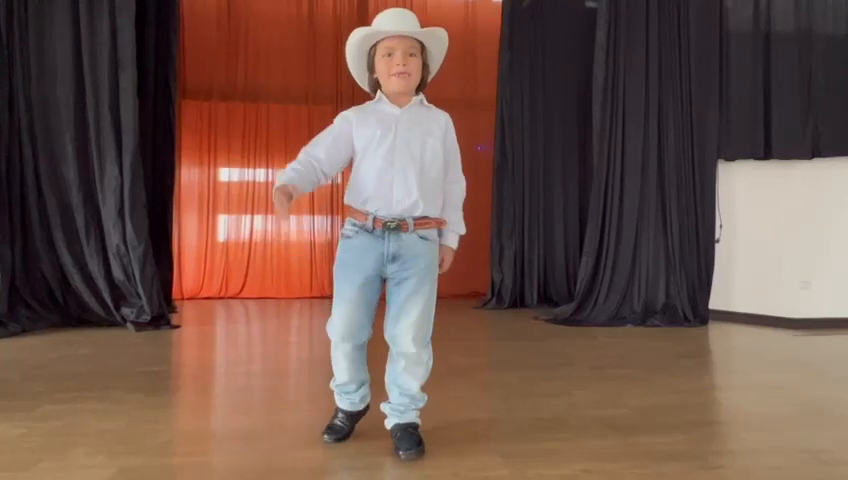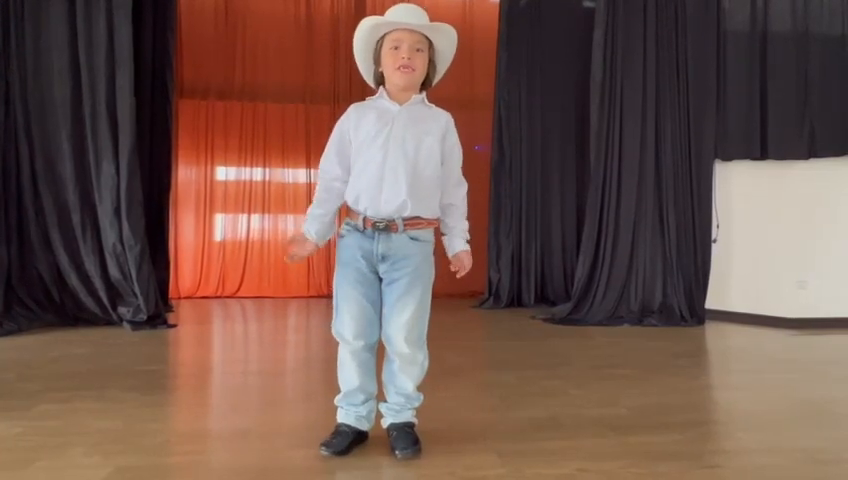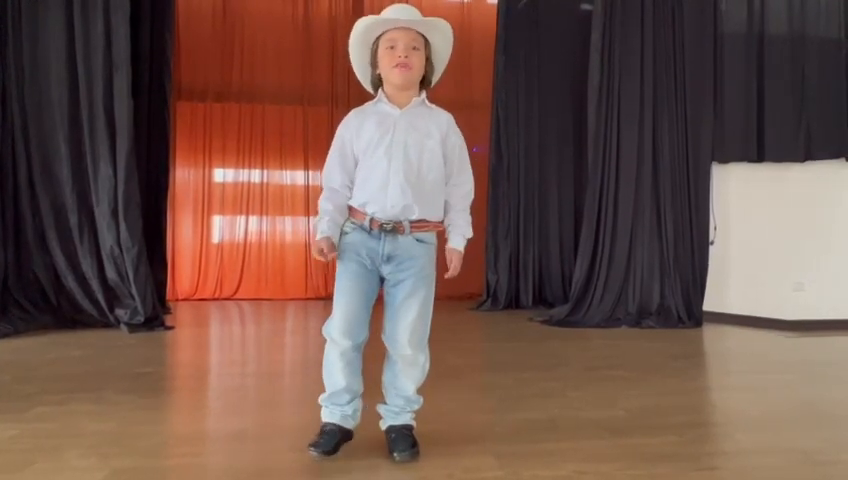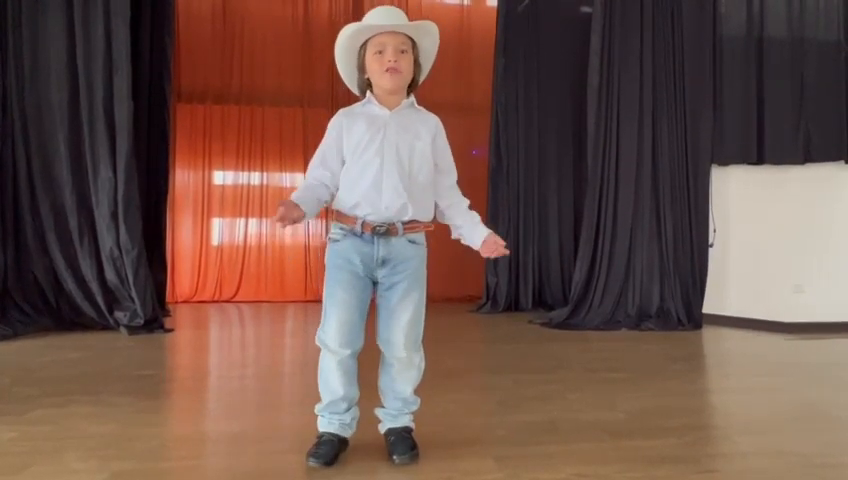
dt=1s
person 1, frame 1
left shoulder: (439, 122)
right shoulder: (355, 120)
left elbow: (453, 187)
right elbow: (316, 163)
left wrist: (451, 237)
right wrist: (289, 185)
left hip: (417, 242)
right hip: (361, 236)
left knee: (411, 338)
right knee: (346, 330)
left ankle: (404, 418)
right ankle: (351, 403)
person 1, frame 2
left shoulder: (440, 122)
right shoulder: (356, 117)
left elbow: (453, 188)
right elbow: (333, 179)
left wrist: (457, 242)
right wrist: (314, 230)
left hip: (412, 242)
right hip: (356, 238)
left knee: (406, 338)
right knee: (353, 334)
left ankle: (401, 419)
right ankle: (354, 419)
person 1, frame 3
left shoulder: (441, 123)
right shoulder: (357, 121)
left elbow: (459, 187)
right elbow: (336, 185)
left wrist: (456, 239)
right wrist: (326, 233)
left hip: (415, 244)
right hip: (360, 238)
left knee: (408, 341)
right knee: (343, 332)
left ankle: (399, 422)
right ankle: (338, 419)
person 1, frame 4
left shoulder: (429, 125)
right shoulder: (345, 122)
left elbow: (445, 191)
right elbow: (321, 181)
left wrist: (477, 233)
right wrist: (298, 205)
left hip: (406, 246)
right hip: (349, 241)
left knee: (402, 344)
right knee: (337, 339)
left ankle: (398, 424)
right ankle: (334, 427)
